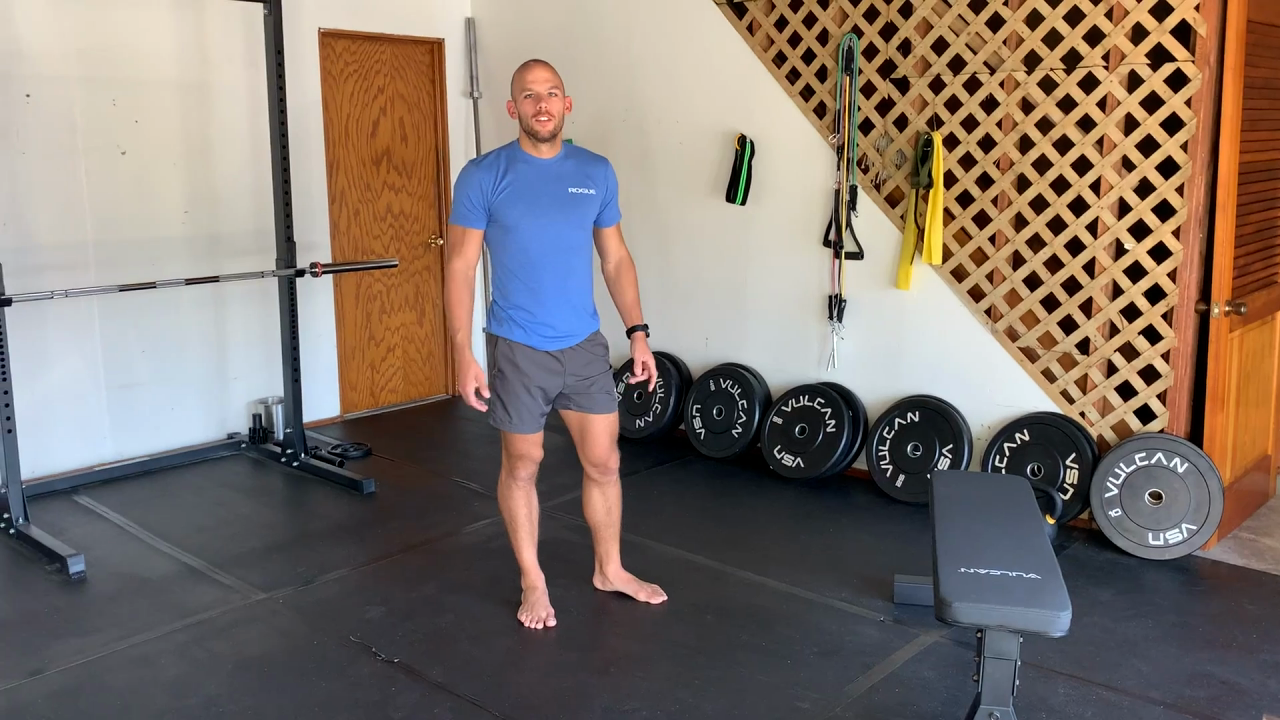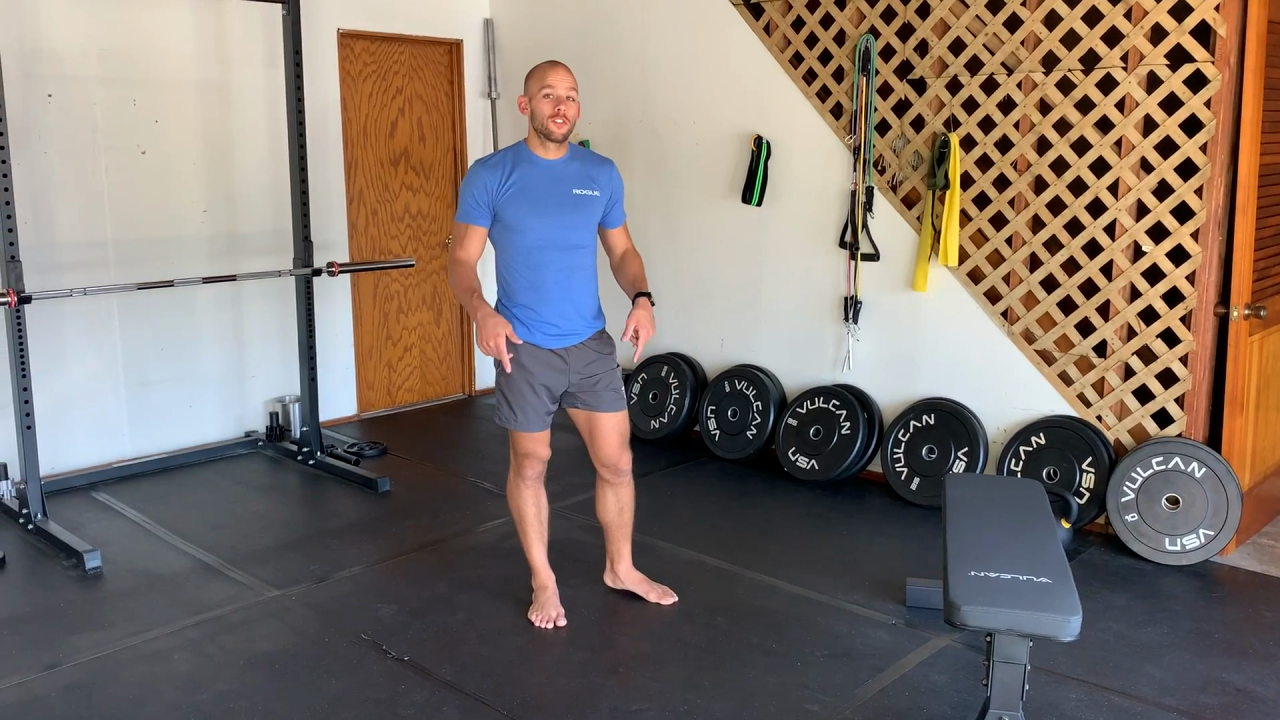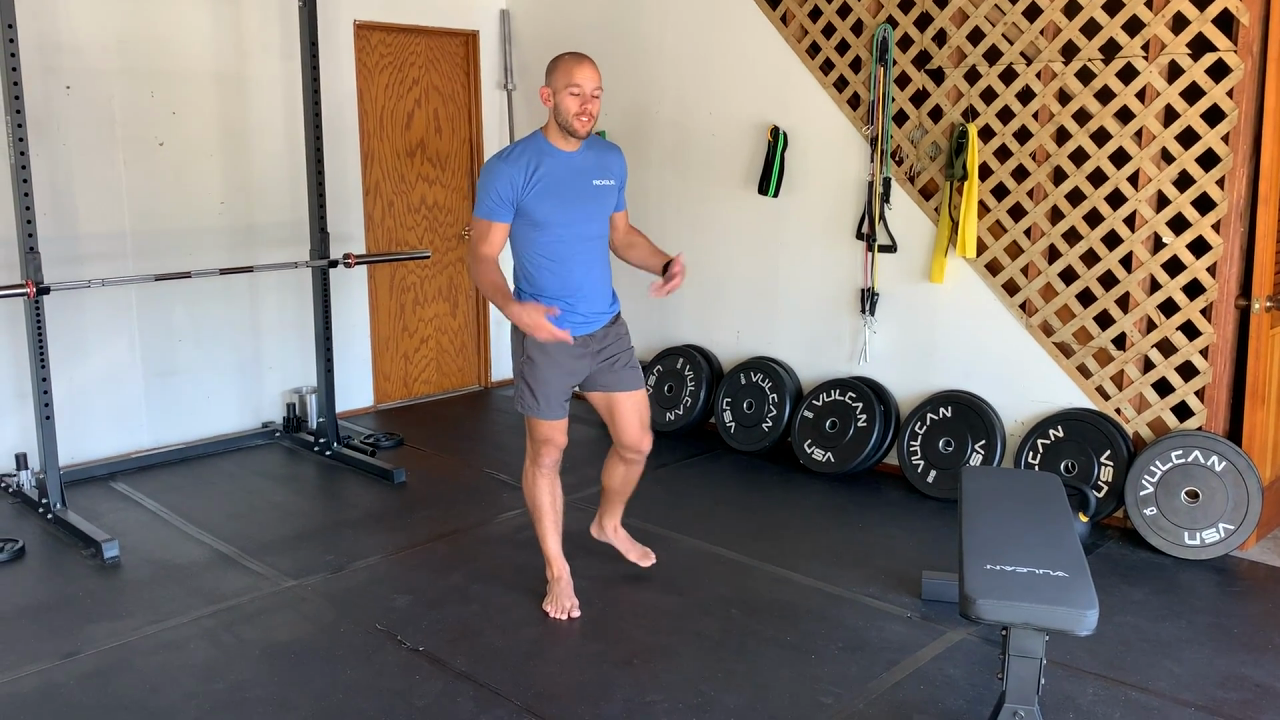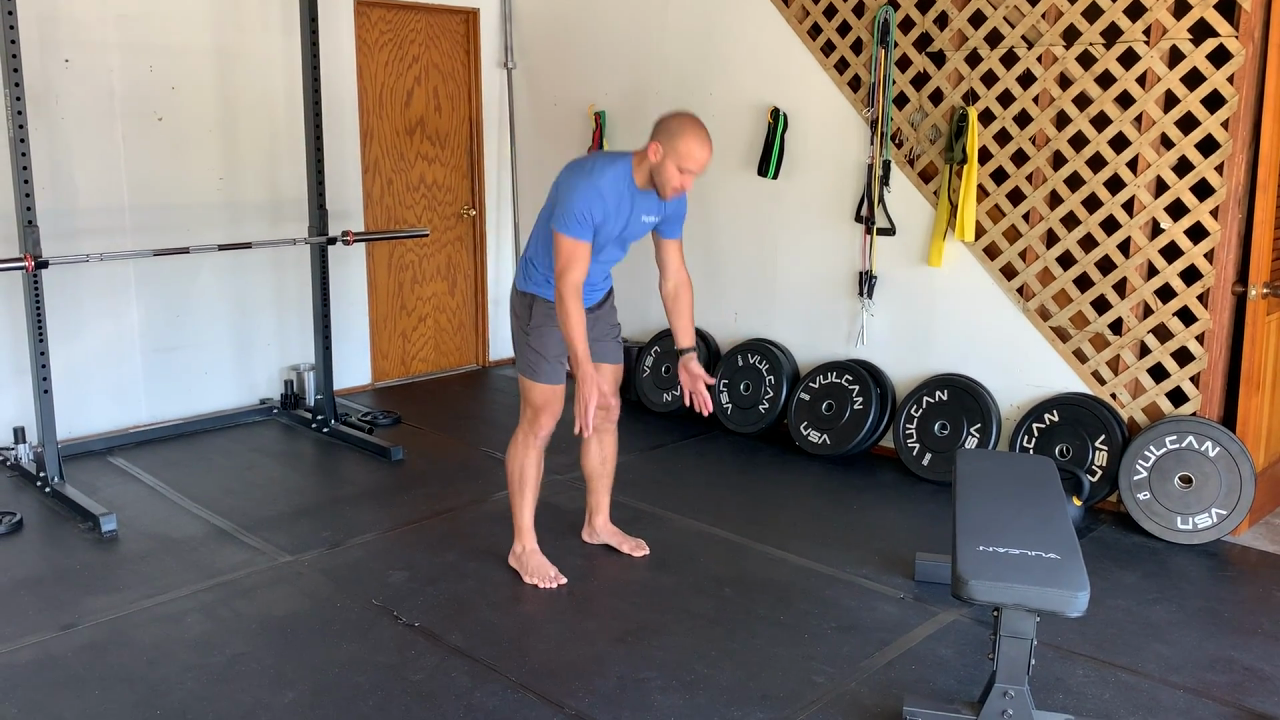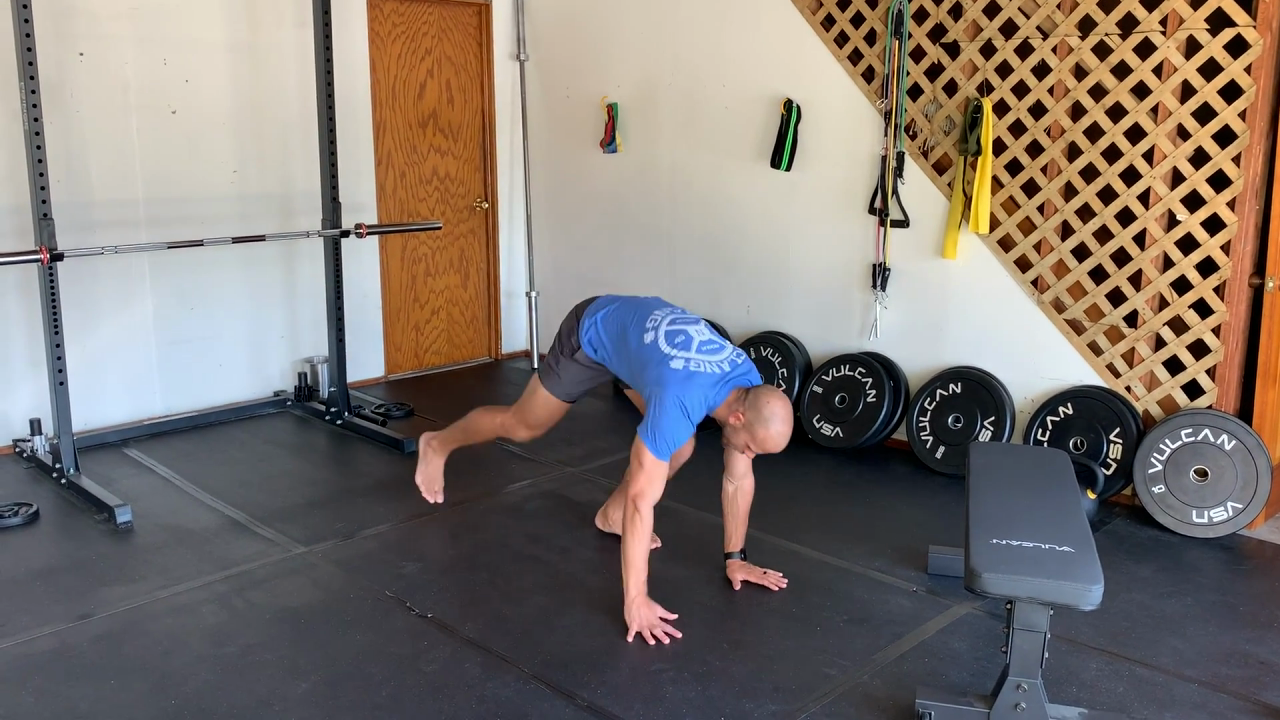
dt=1s
person 1, frame 1
left shoulder: (596, 172)
right shoulder: (483, 176)
left elbow: (615, 256)
right elbow: (460, 267)
left wrist: (638, 333)
right wrist: (463, 353)
left hip: (585, 345)
right hip: (519, 349)
left knee: (604, 463)
right knee: (521, 467)
left ankle: (609, 568)
right ankle: (533, 581)
person 1, frame 2
left shoulder: (602, 172)
right shoulder: (489, 176)
left elbow: (621, 248)
right elbow: (461, 258)
left wrist: (641, 299)
right wrist: (481, 312)
left hip: (591, 344)
right hip: (525, 349)
left knee: (617, 462)
right knee: (530, 466)
left ankle: (621, 568)
right ankle: (543, 581)
person 1, frame 3
left shoulder: (611, 159)
right shoulder: (509, 168)
right elbow: (483, 256)
left wrist: (665, 264)
right wrist: (513, 308)
left hip: (607, 330)
right hip: (543, 335)
left knee: (636, 442)
right knee: (547, 454)
left ankle: (609, 522)
right ankle: (558, 570)
person 1, frame 4
left shoulder: (669, 196)
right shoulder: (588, 185)
left elbow: (675, 277)
right elbow: (568, 284)
left wrist: (687, 354)
right wrist: (584, 369)
left hip: (597, 300)
right hip: (544, 298)
left knee: (606, 412)
right knee: (540, 420)
left ankle: (598, 522)
right ankle: (524, 545)
person 1, frame 5
left shoulder: (752, 391)
right shoulder: (680, 402)
left elbow: (738, 479)
right elbow: (641, 500)
left wrist: (736, 556)
right wrist: (635, 600)
left hip: (641, 328)
right hip: (592, 334)
left knee: (679, 449)
right knee: (524, 423)
left ankle: (612, 515)
right ankle: (437, 445)
